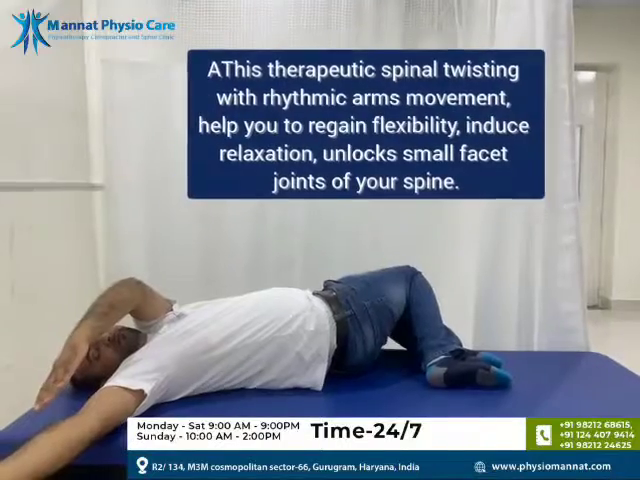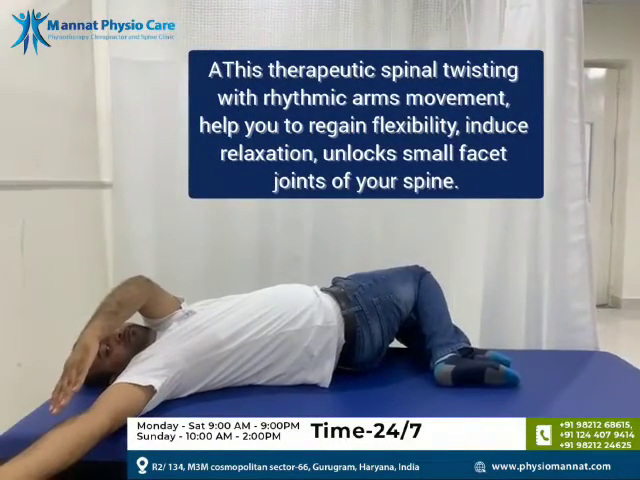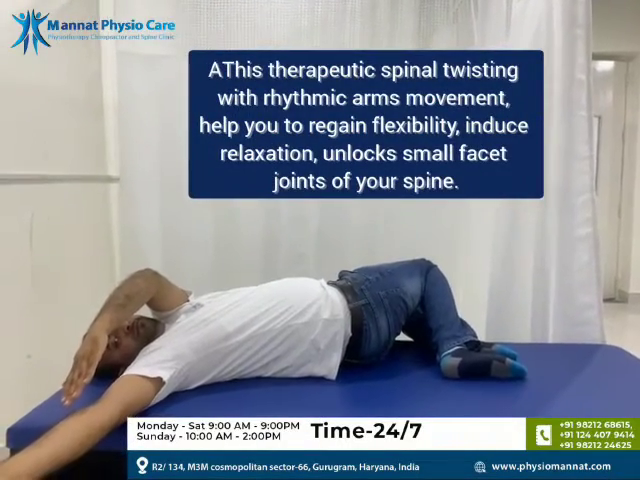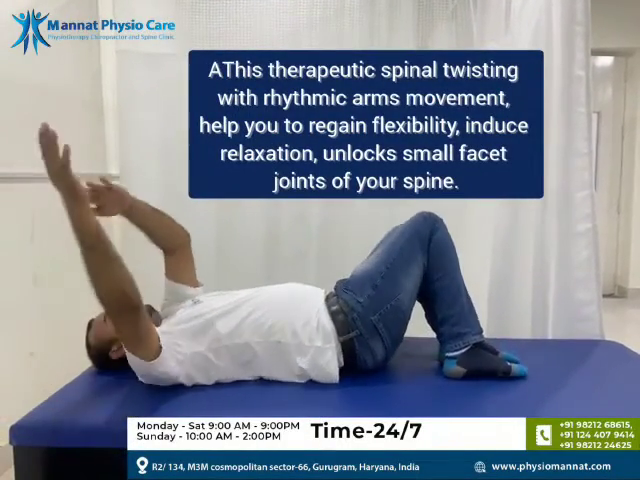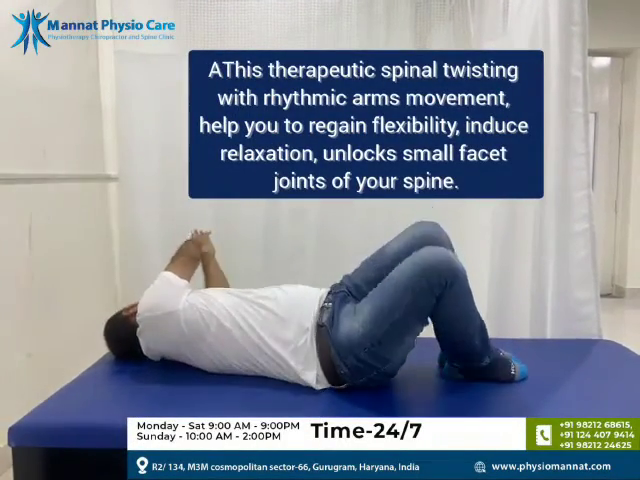
dt=1s
person 1, frame 1
left shoulder: (159, 326)
right shoulder: (139, 374)
left elbow: (130, 288)
right elbow: (84, 426)
left wrist: (80, 332)
left hip: (326, 318)
right knee: (409, 278)
left ankle: (441, 359)
right ankle: (443, 357)
person 1, frame 2
left shoulder: (169, 325)
right shoulder: (151, 372)
left elbow: (139, 285)
right elbow: (95, 423)
left wrist: (90, 332)
left hip: (332, 306)
right knee: (418, 278)
left ankle: (448, 355)
right ankle: (452, 356)
person 1, frame 3
left shoulder: (176, 317)
right shoulder: (157, 365)
left elbow: (147, 277)
right elbow: (105, 413)
left wrist: (100, 322)
left hip: (338, 302)
right knee: (425, 271)
left ankle: (455, 348)
right ankle: (458, 348)
person 1, frame 4
left shoulder: (178, 313)
right shoulder: (157, 363)
left elbow: (178, 240)
right elbow: (123, 299)
left wrist: (125, 204)
left hip: (327, 317)
right hip: (345, 333)
left knee: (418, 248)
right knee: (426, 226)
left ankle: (463, 352)
right ankle: (465, 352)
person 1, frame 5
left shoulder: (166, 316)
right shoulder: (157, 316)
right elbow: (186, 255)
left wrist: (209, 257)
right wrist: (202, 250)
left hip: (331, 304)
right hip: (341, 348)
left knee: (429, 236)
right knee: (437, 263)
left ankle: (461, 354)
right ankle: (479, 362)
